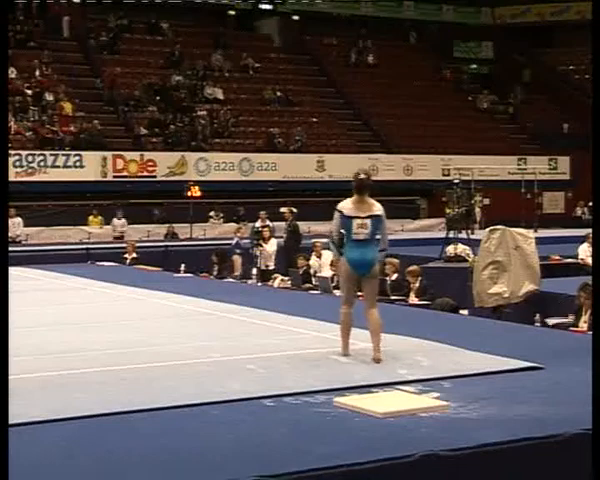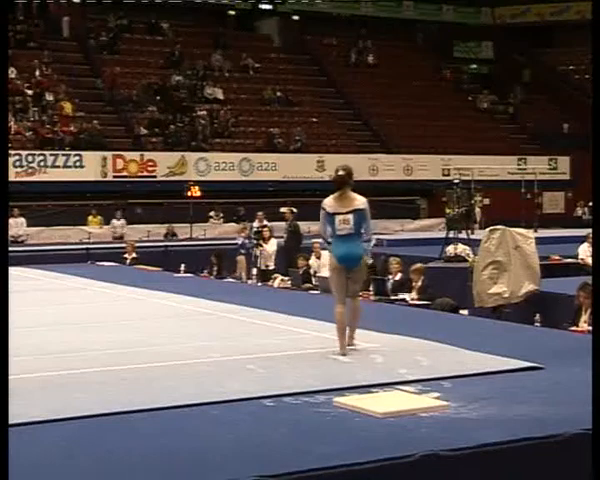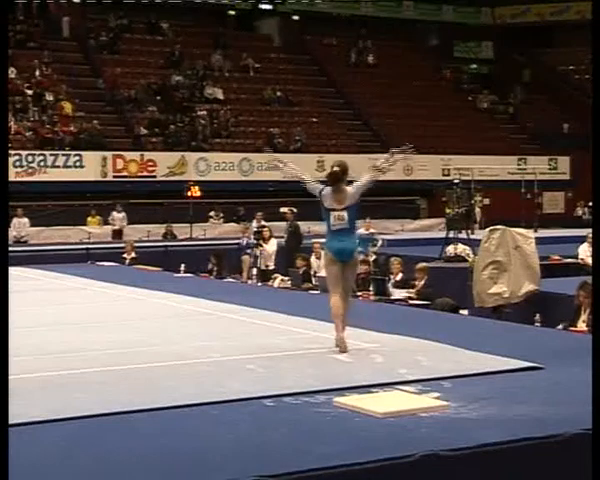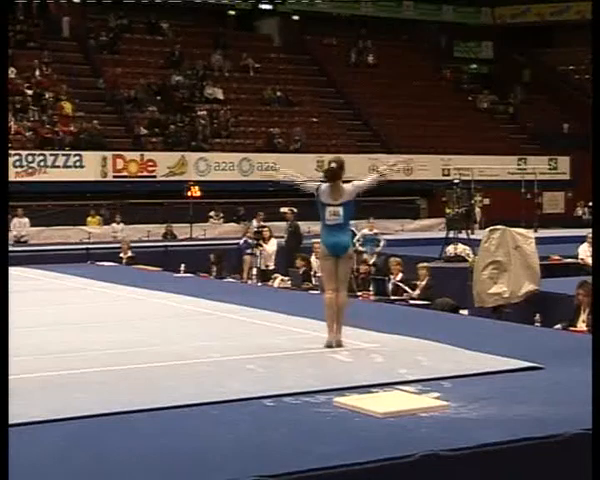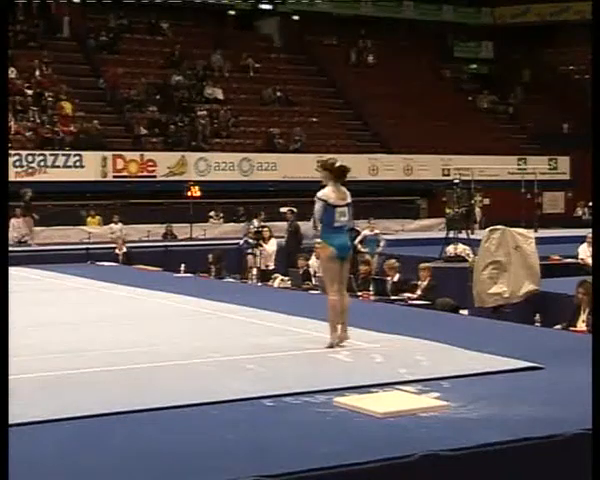
dt=0.4s
person 1, frame 1
left shoulder: (343, 206)
right shoulder: (378, 208)
left elbow: (335, 235)
right elbow: (383, 238)
left wrist: (340, 249)
right wrist: (380, 250)
left hip: (350, 258)
right hip: (370, 259)
left knee: (347, 304)
right knee: (372, 307)
left ankle: (345, 347)
right ankle: (376, 350)
person 1, frame 2
left shoulder: (327, 203)
right shoulder: (361, 201)
left elbow: (324, 232)
right elbow: (367, 230)
left hip: (338, 254)
right hip: (356, 253)
left knee: (340, 302)
right knee: (354, 297)
left ankle: (342, 345)
right ankle: (350, 337)
person 1, frame 3
left shoulder: (324, 194)
right shoulder: (352, 193)
left elbow: (302, 178)
right elbow: (373, 174)
left wrist: (283, 163)
right wrist: (391, 158)
left hip: (332, 248)
right hip: (350, 248)
left knee: (335, 295)
right knee: (347, 294)
left ankle: (340, 333)
right ankle: (341, 334)
person 1, frame 4
left shoulder: (320, 190)
right shoulder: (349, 190)
left elbow: (300, 180)
right elbow: (372, 179)
left wrist: (282, 174)
right wrist: (384, 170)
left hip: (327, 243)
right hip: (345, 243)
left knee: (330, 290)
right knee: (341, 290)
left ankle: (331, 334)
right ankle: (337, 335)
person 1, frame 5
left shoulder: (322, 194)
right shoulder: (346, 193)
left elbow: (316, 222)
left wrist: (313, 230)
left hip: (330, 244)
right hip: (345, 242)
left knee: (332, 291)
right knee: (342, 290)
left ankle: (334, 335)
right ankle: (343, 331)
